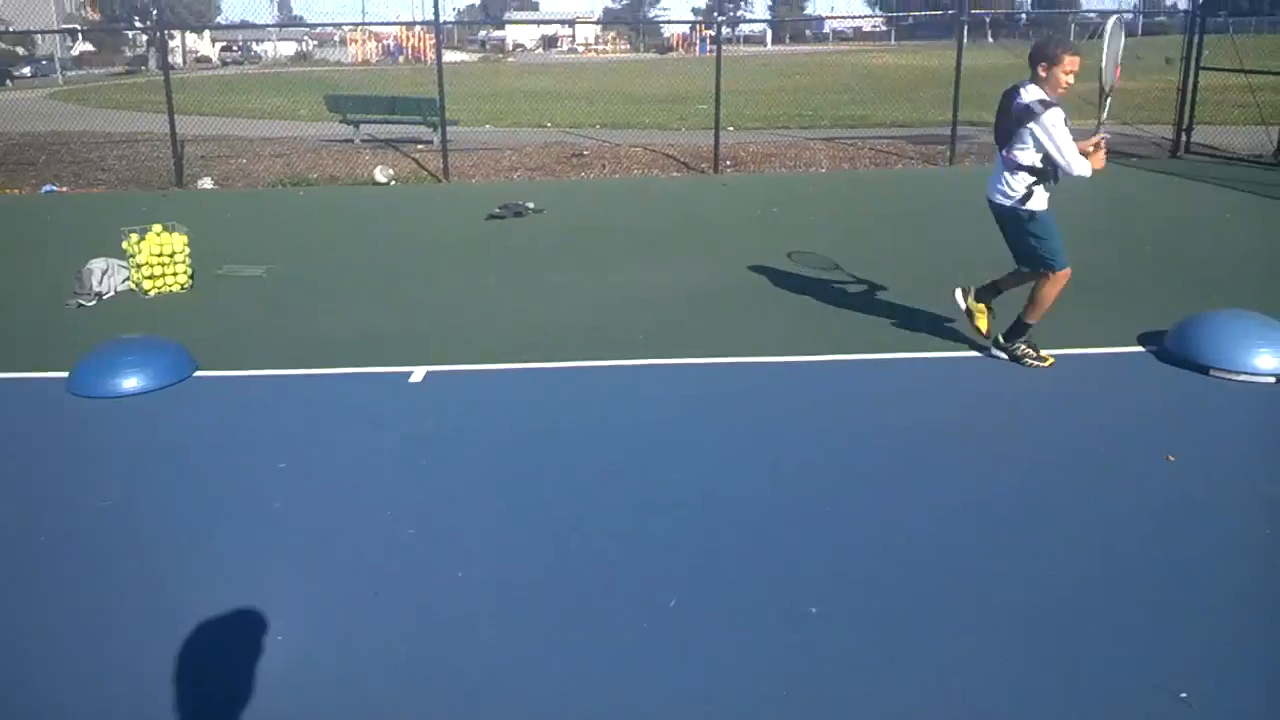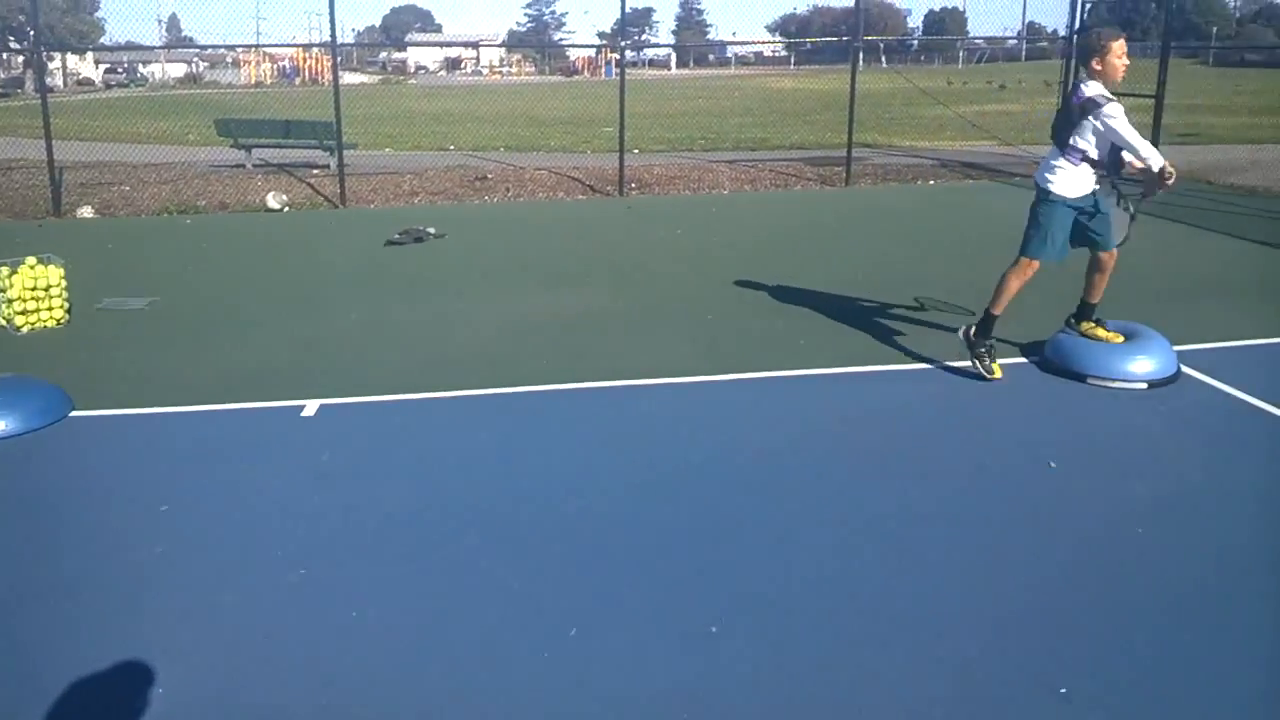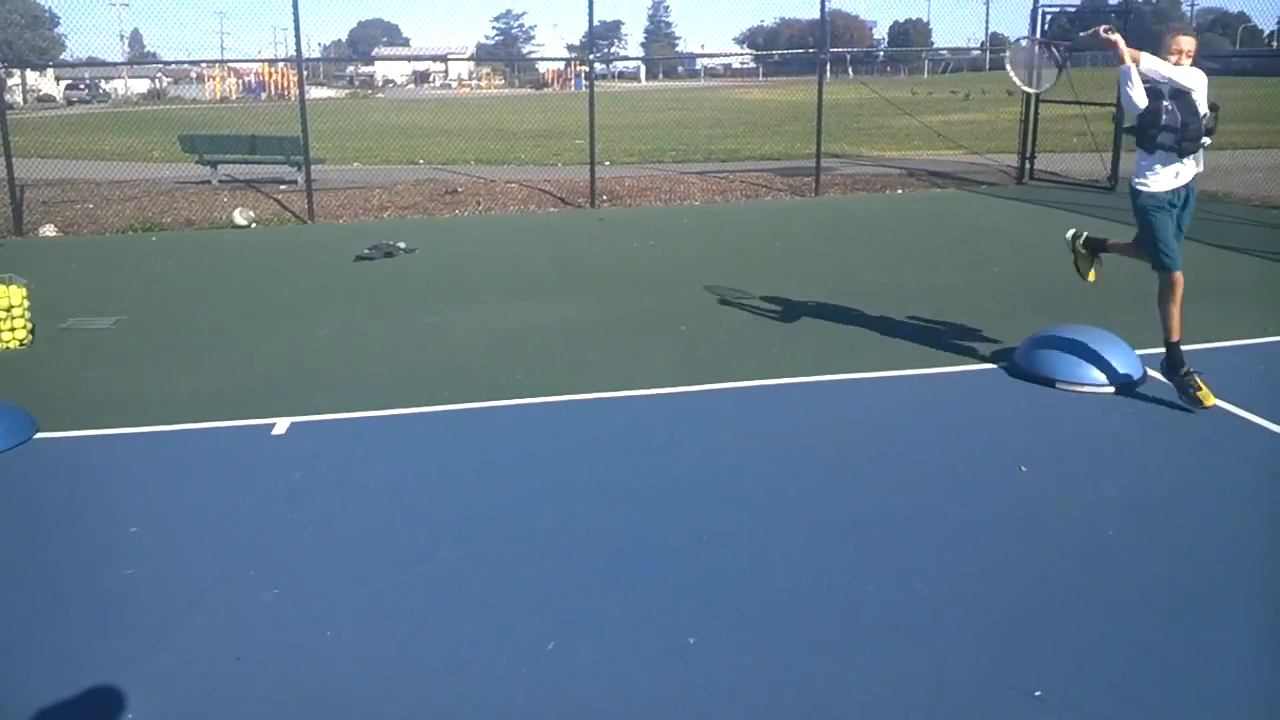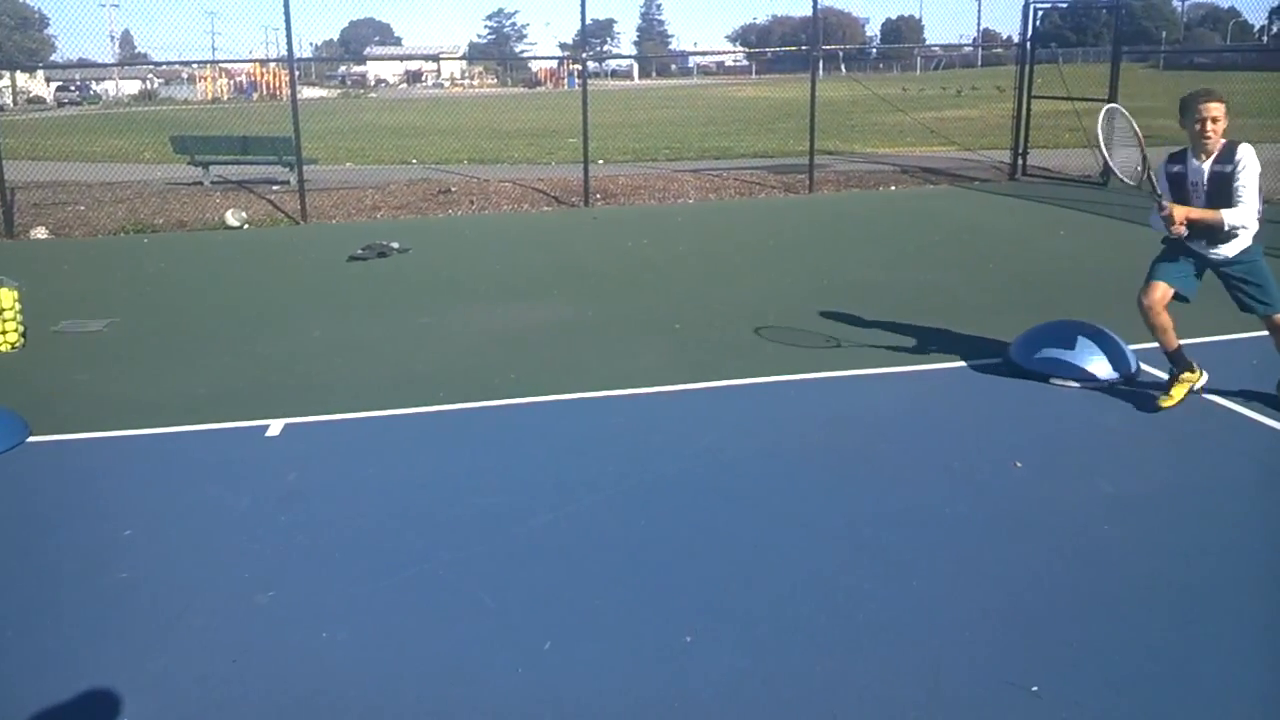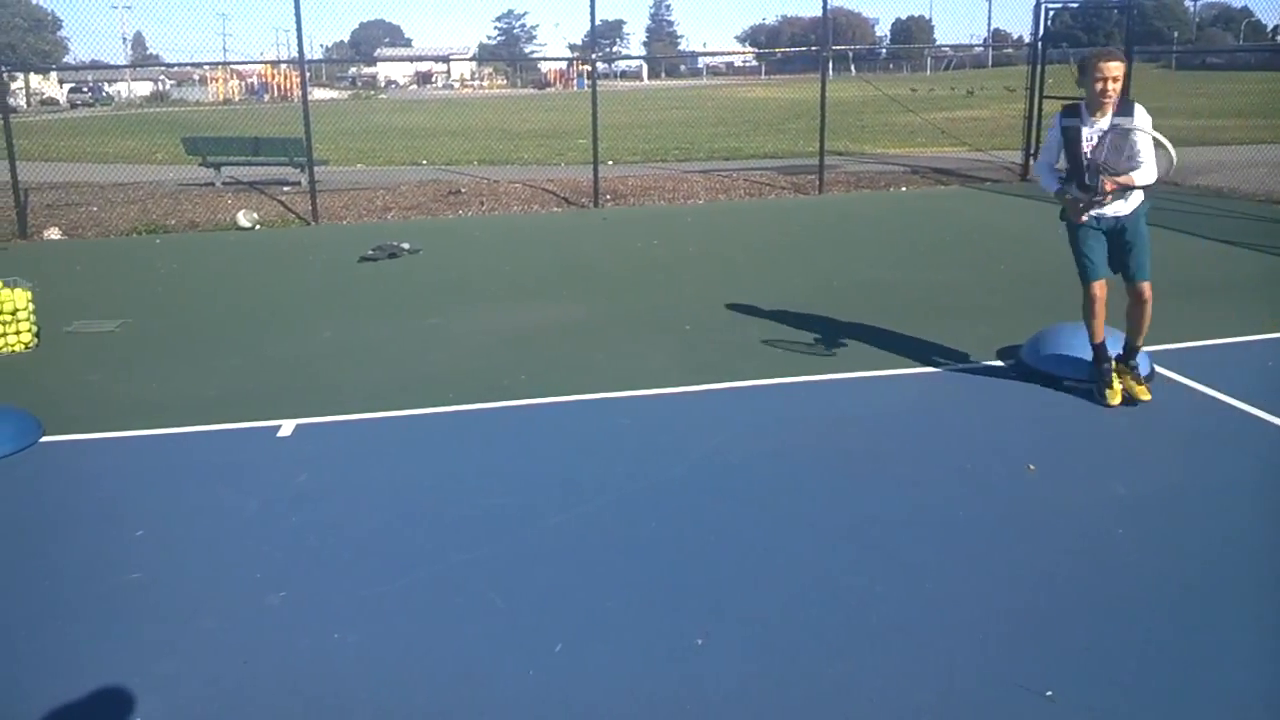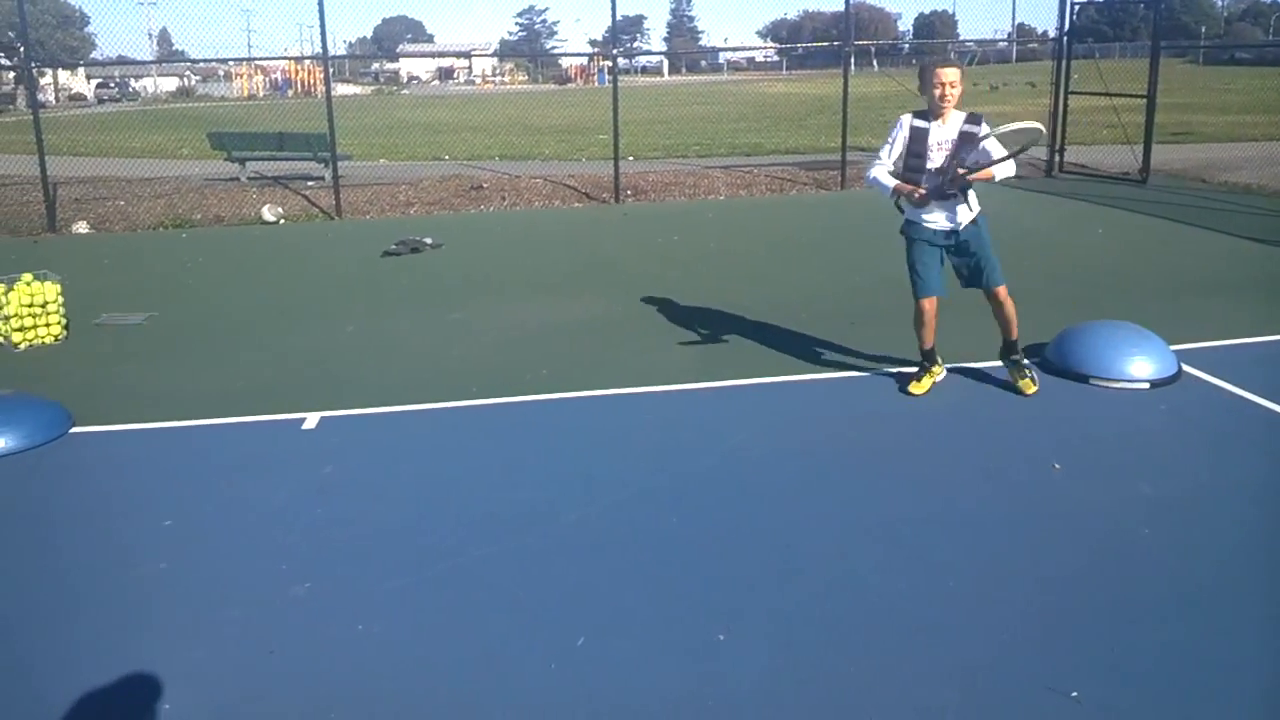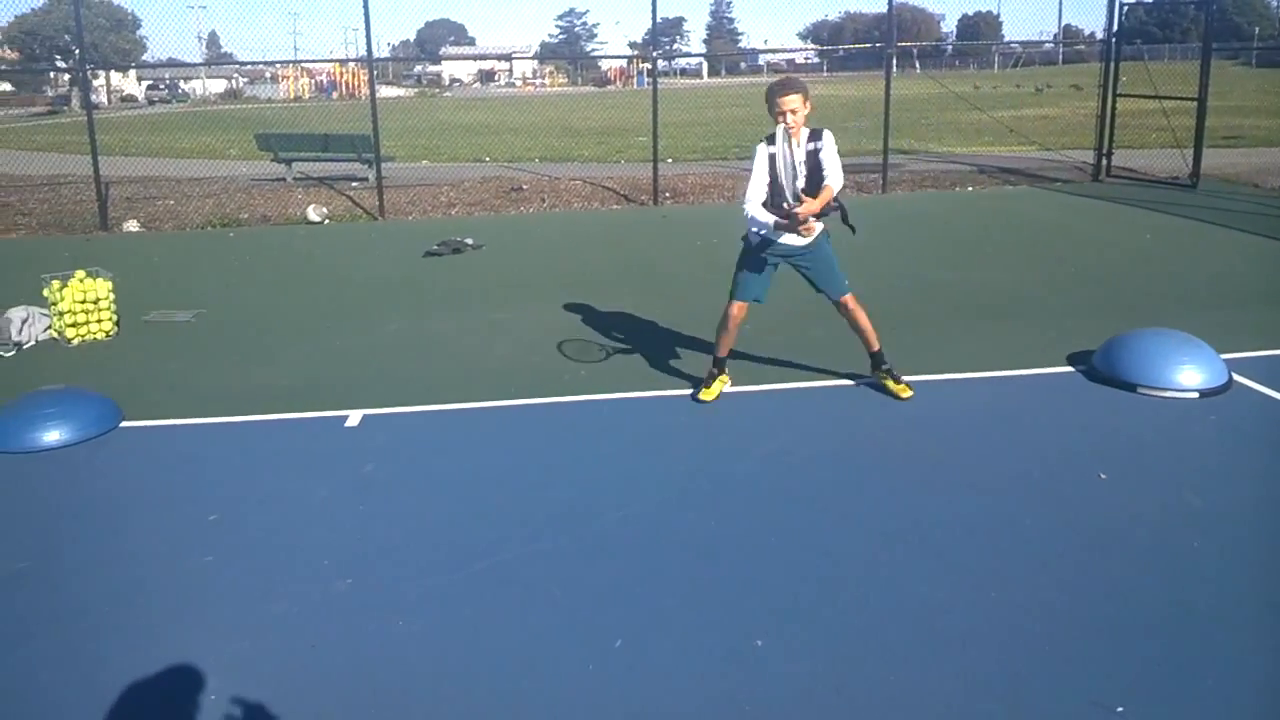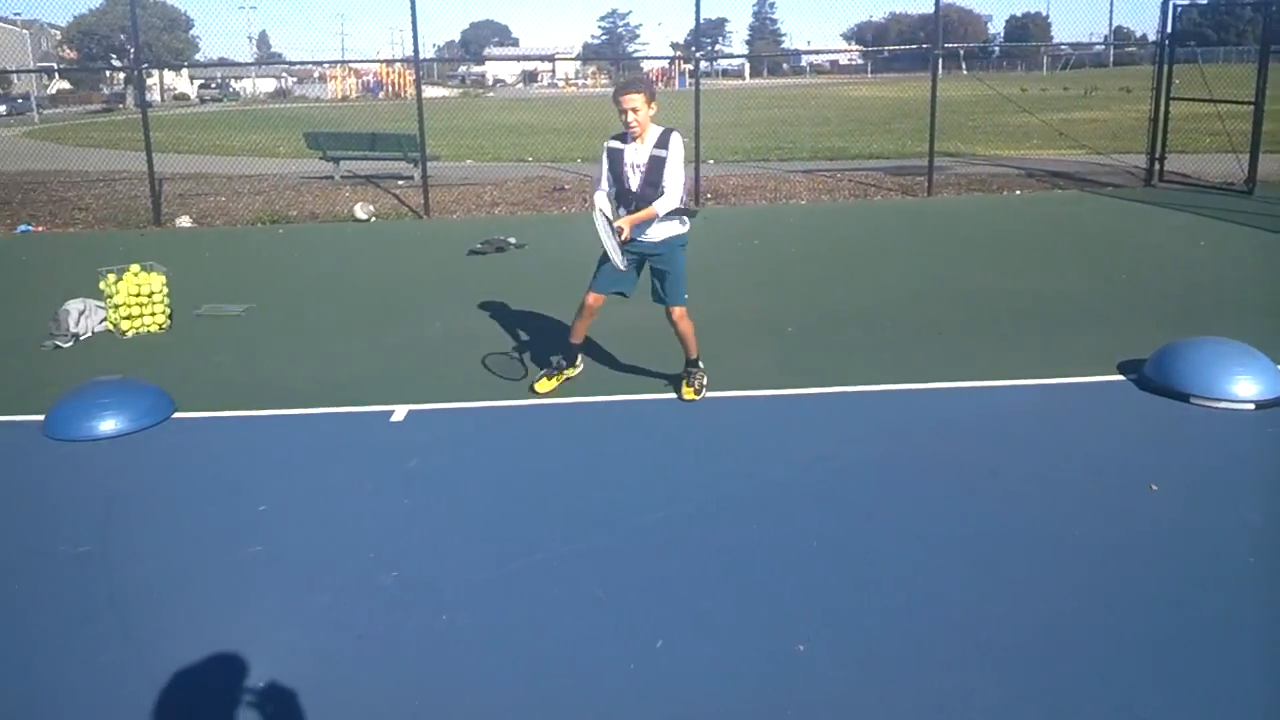
dt=0.4s
person 1, frame 1
left shoulder: (1018, 95)
right shoulder: (1046, 114)
right elbow: (1072, 166)
left wrist: (1083, 147)
right wrist: (1094, 162)
left hip: (1012, 198)
right hip: (1021, 203)
left knee: (1042, 267)
right knee: (1058, 273)
left ankle: (979, 295)
right ankle: (1012, 340)
person 1, frame 2
left shoulder: (1084, 91)
right shoulder: (1106, 109)
right elbow: (1136, 144)
left wrist: (1131, 162)
right wrist: (1162, 167)
left hip: (1084, 189)
right hip: (1059, 192)
left knee: (1106, 256)
right knee: (1028, 265)
left ankle: (1083, 318)
right ankle: (980, 333)
person 1, frame 3
left shoulder: (1194, 81)
right shoulder: (1143, 92)
left elbow: (1174, 77)
right elbow: (1133, 101)
left wrist: (1128, 50)
right wrist: (1124, 58)
left hip: (1184, 185)
right hip: (1153, 192)
left knee: (1153, 255)
right knee: (1174, 278)
left ankle: (1088, 244)
right ankle: (1176, 365)
person 1, frame 4
left shoulder: (1242, 156)
right shoulder: (1172, 165)
left elbow: (1244, 215)
right elbow: (1161, 218)
left wrist: (1189, 213)
right wrist: (1171, 223)
left hip: (1237, 250)
right hip: (1188, 246)
right knee: (1149, 301)
right ankle: (1184, 369)
person 1, frame 5
left shoulder: (1135, 115)
right shoulder: (1065, 119)
left elbow: (1147, 171)
right elbow: (1044, 167)
left wrist: (1117, 182)
right wrist: (1065, 197)
left hip: (1128, 213)
right hip: (1084, 215)
left knee: (1142, 293)
right knee: (1096, 291)
left ankle: (1128, 361)
right ankle: (1102, 365)
person 1, frame 6
left shoulder: (974, 125)
right shoulder: (909, 124)
left elbow: (1008, 165)
right elbow: (877, 169)
left wrist: (972, 175)
right wrist: (901, 190)
left hip: (965, 224)
right hip: (922, 227)
left knee: (999, 295)
right knee: (926, 306)
left ankle: (1013, 357)
right ankle: (930, 365)
person 1, frame 7
left shoulder: (821, 139)
right shoulder: (765, 150)
left elbow: (832, 180)
right elbow: (751, 207)
left wrist: (814, 206)
right wrist: (785, 224)
left hip: (809, 240)
right hip: (766, 241)
left knee: (847, 304)
right knee: (735, 310)
left ankle: (882, 367)
right ankle: (719, 370)
person 1, frame 8
left shoulder: (671, 141)
right shoulder: (614, 146)
left elbow: (672, 197)
right elbow: (604, 193)
left wrist: (631, 220)
right wrist: (611, 221)
left hip: (666, 238)
right hip: (626, 238)
left knee: (676, 314)
right knee: (591, 301)
left ankle: (694, 369)
right ankle: (569, 360)
